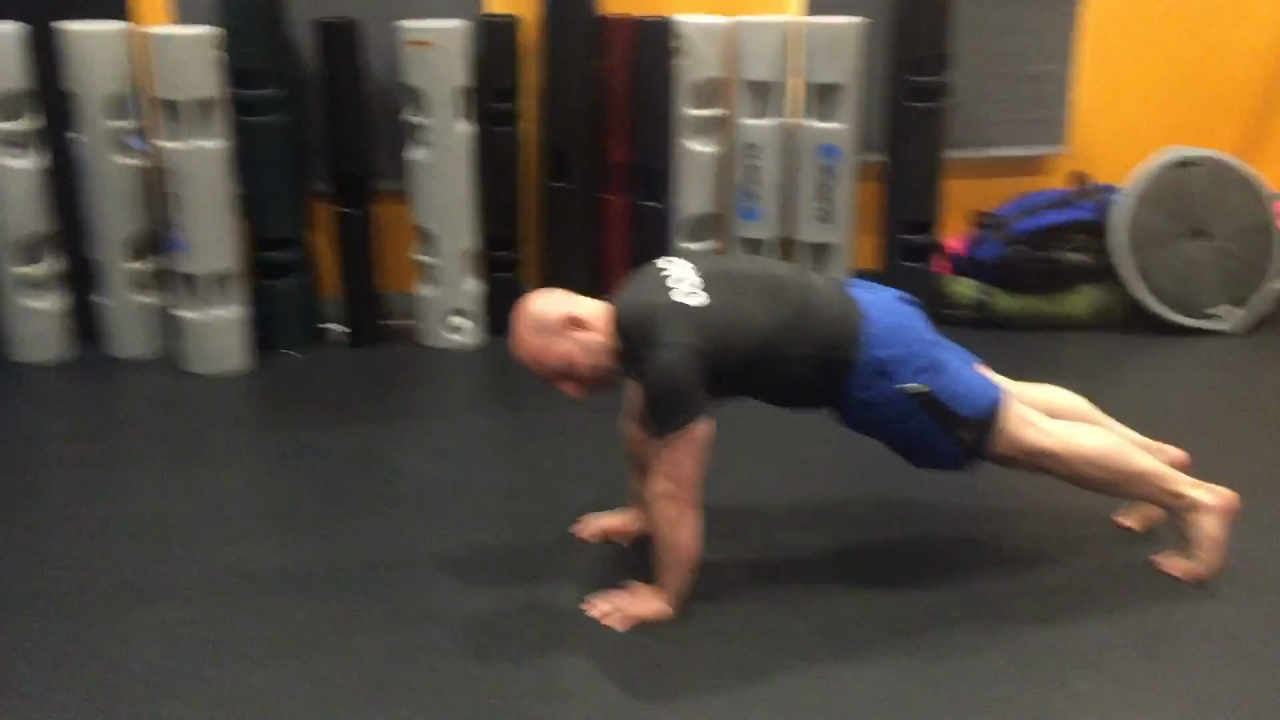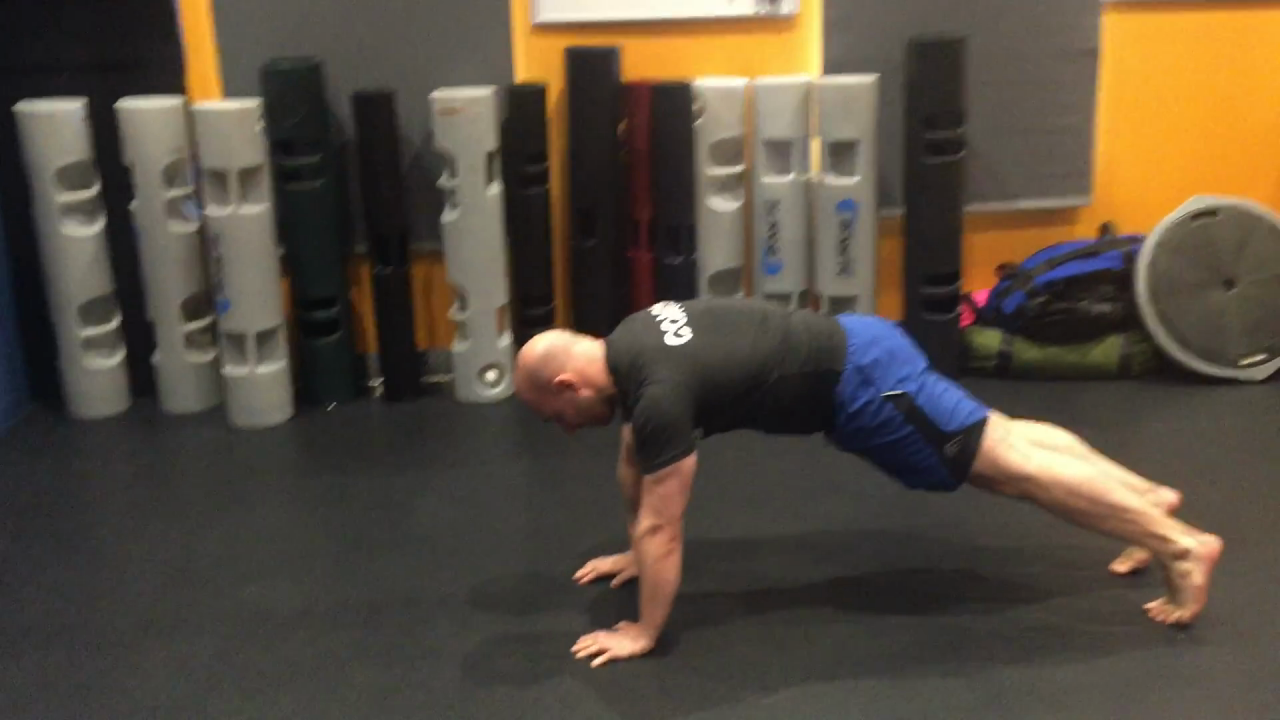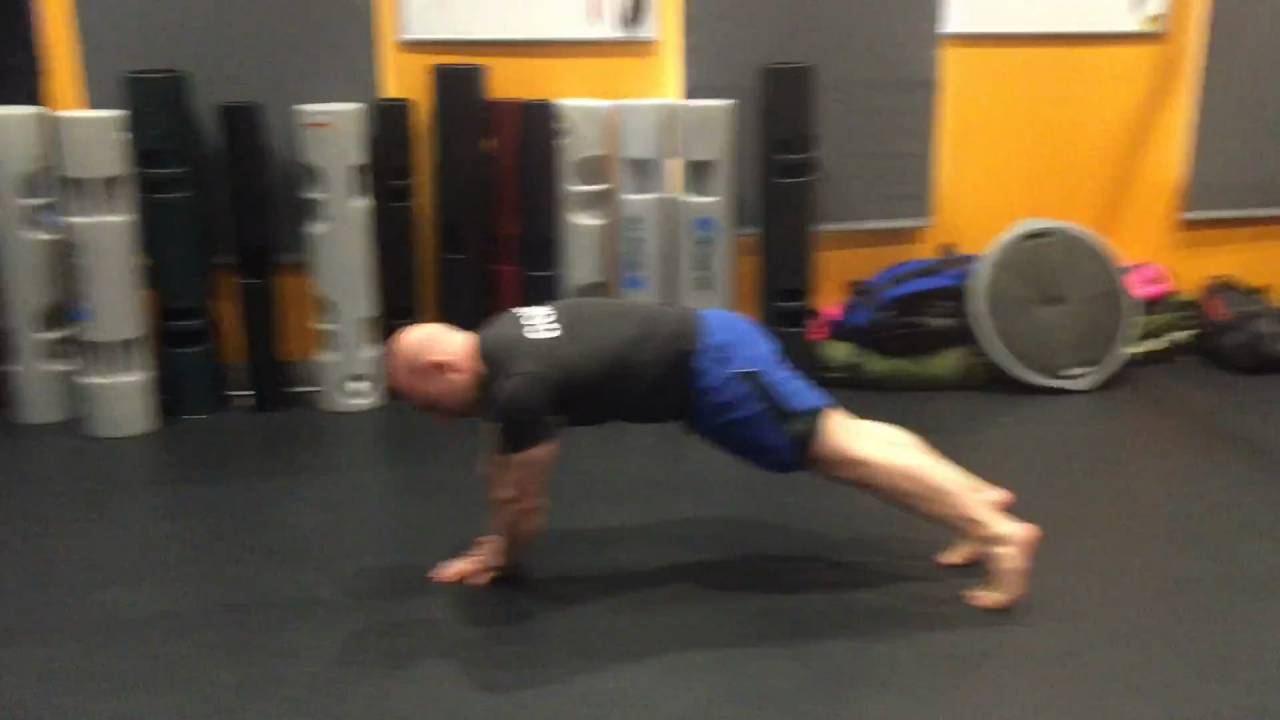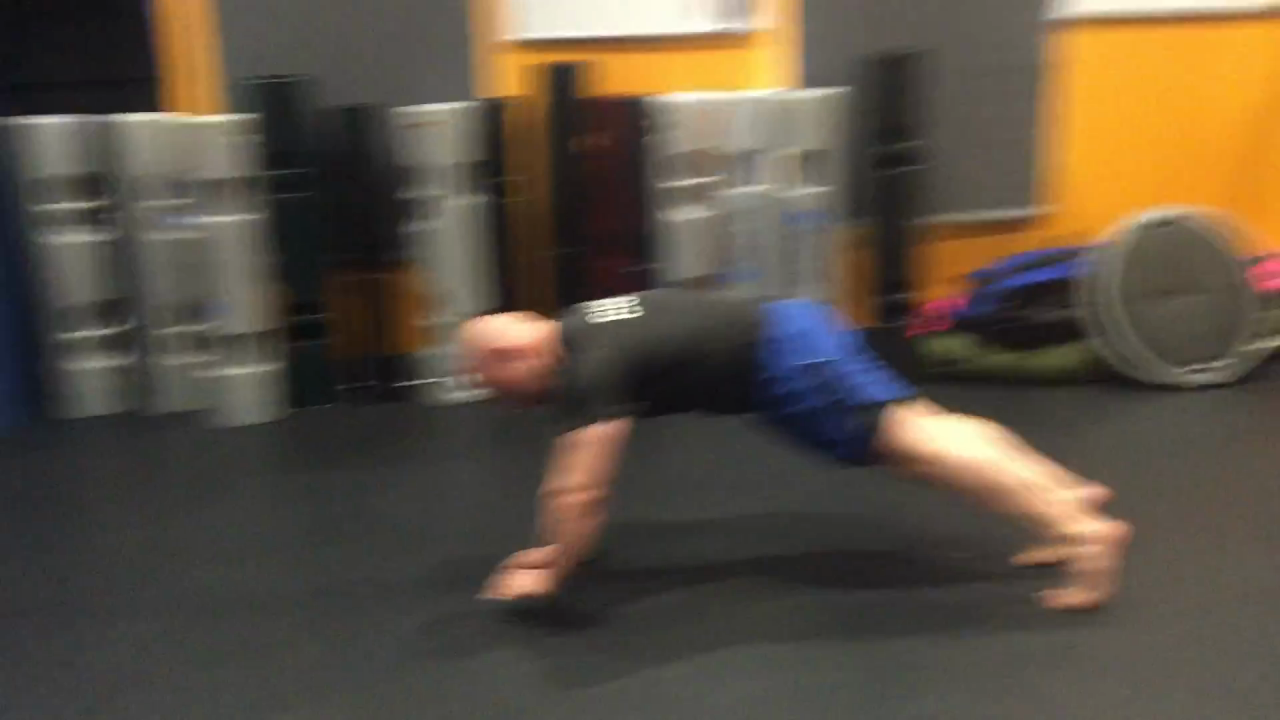
dt=0.7s
person 1, frame 1
left shoulder: (668, 351)
right shoulder: (636, 302)
left elbow: (679, 490)
right elbow: (641, 423)
left wrist: (665, 596)
right wrist: (639, 511)
left hip: (873, 364)
right hip: (862, 313)
left knee: (1023, 437)
right knee: (1006, 398)
left ankle: (1195, 500)
right ankle: (1155, 453)
person 1, frame 2
left shoulder: (658, 389)
right shoulder: (626, 349)
left elbow: (661, 524)
right elbow: (633, 466)
left wrist: (643, 633)
right wrist: (633, 554)
left hip: (857, 380)
right hip: (849, 350)
left knee: (1006, 463)
right knee: (1001, 435)
left ankle: (1181, 544)
right ankle: (1150, 496)
person 1, frame 3
left shoulder: (519, 383)
right shoulder: (495, 346)
left elbow: (522, 499)
right elbow: (501, 462)
left wrist: (502, 554)
right wrist: (497, 542)
left hip: (714, 371)
right hip: (708, 349)
left knee: (841, 449)
right knee: (840, 432)
left ankle: (998, 533)
right ankle: (981, 498)
person 1, frame 4
left shoulder: (588, 364)
right shoulder: (575, 337)
left elbow: (579, 488)
right elbow: (577, 474)
left wrist: (549, 572)
right wrist: (560, 542)
left hip: (783, 360)
right hip: (784, 342)
left knee: (914, 444)
right knee: (923, 425)
left ankle: (1079, 532)
right ankle: (1067, 495)
